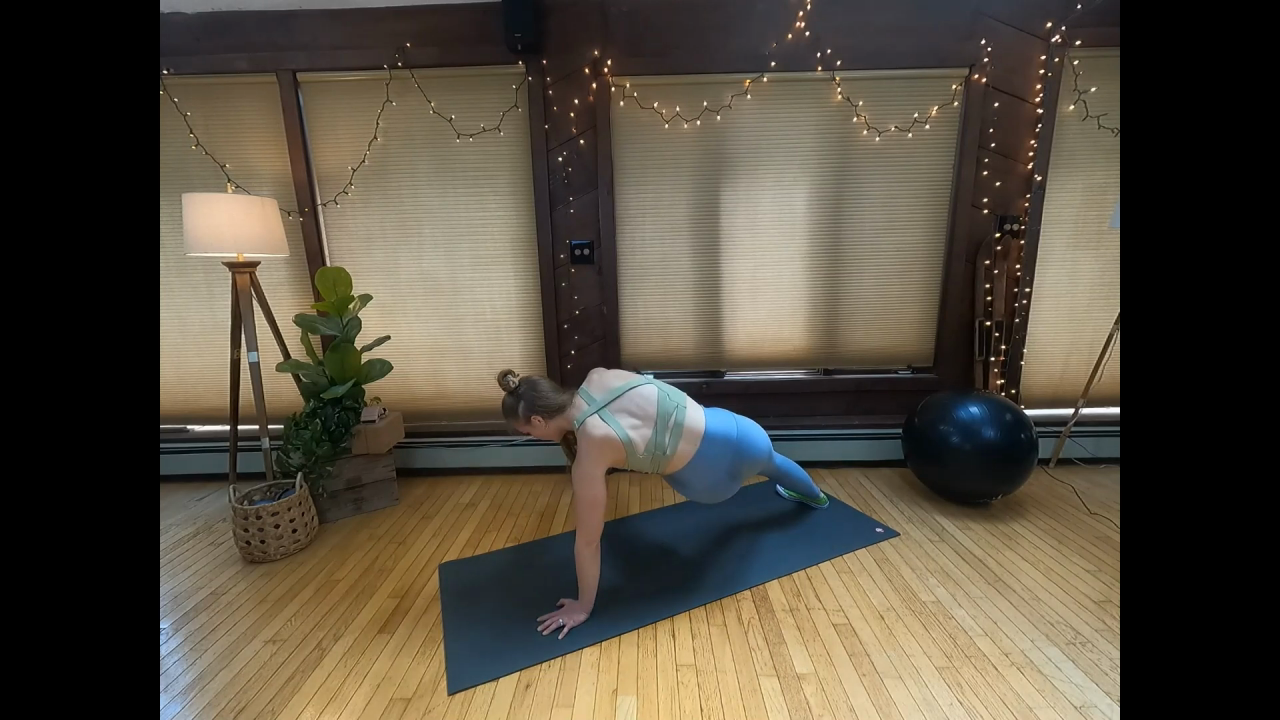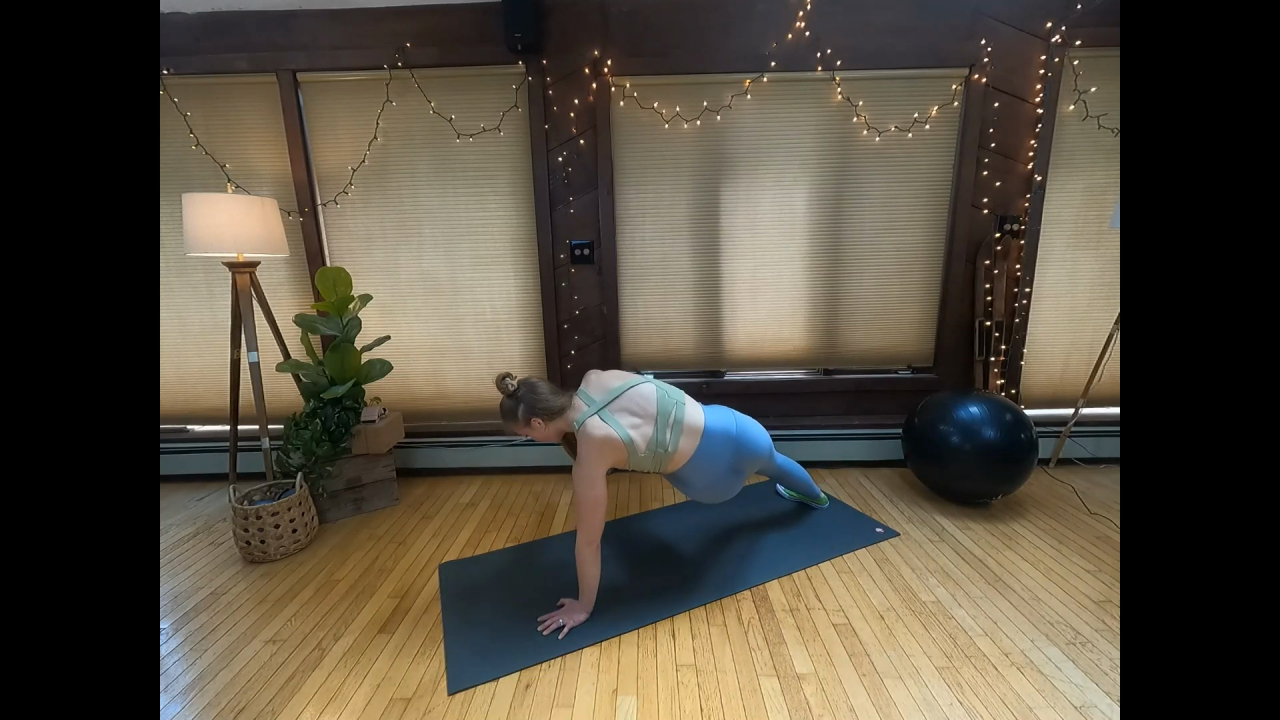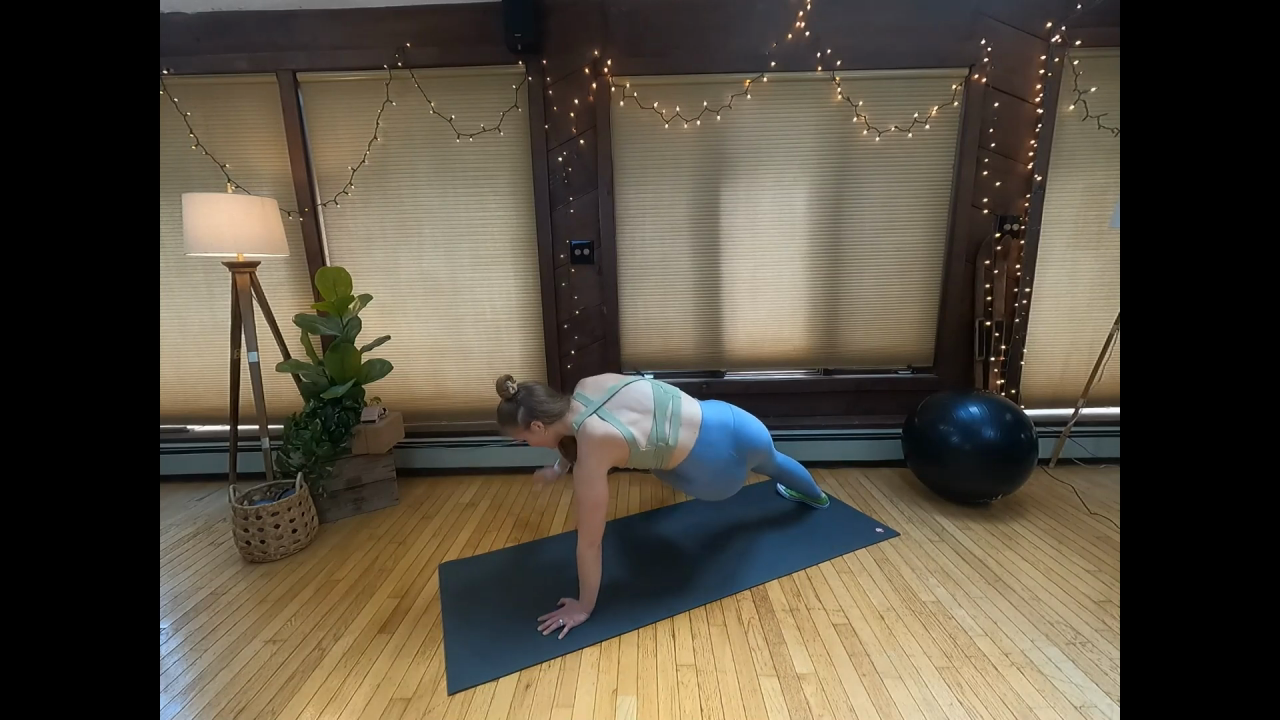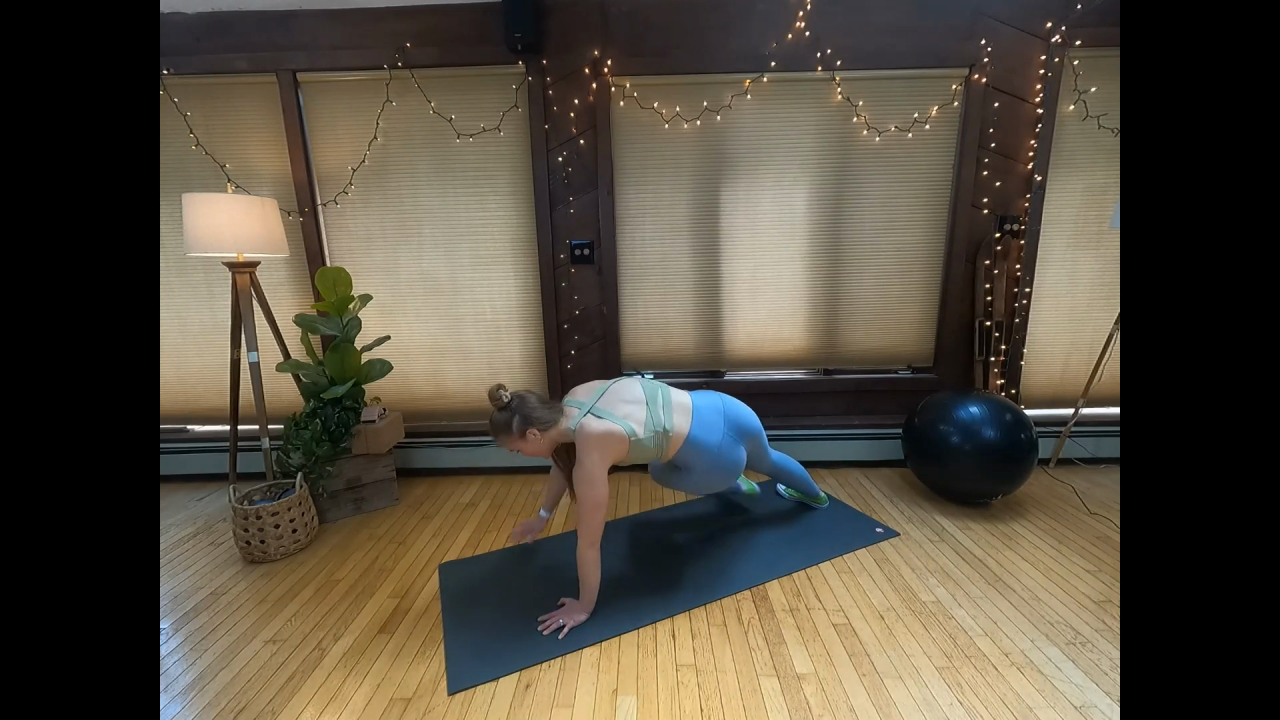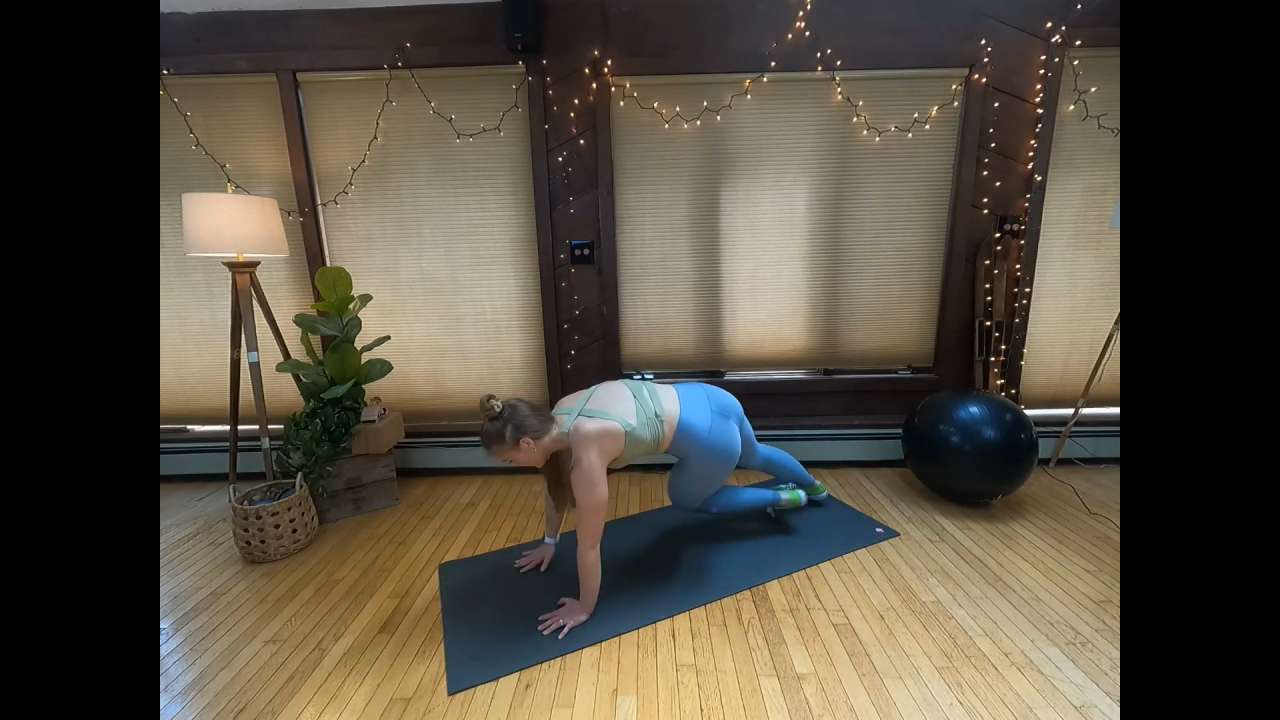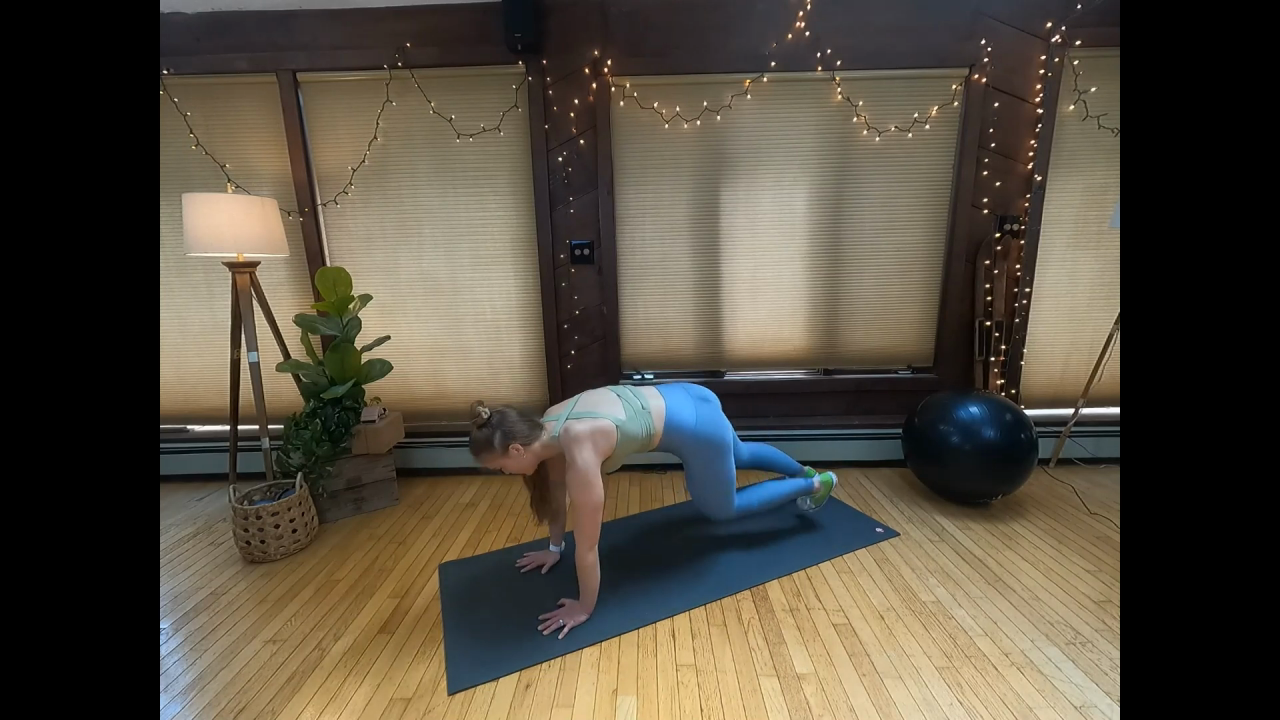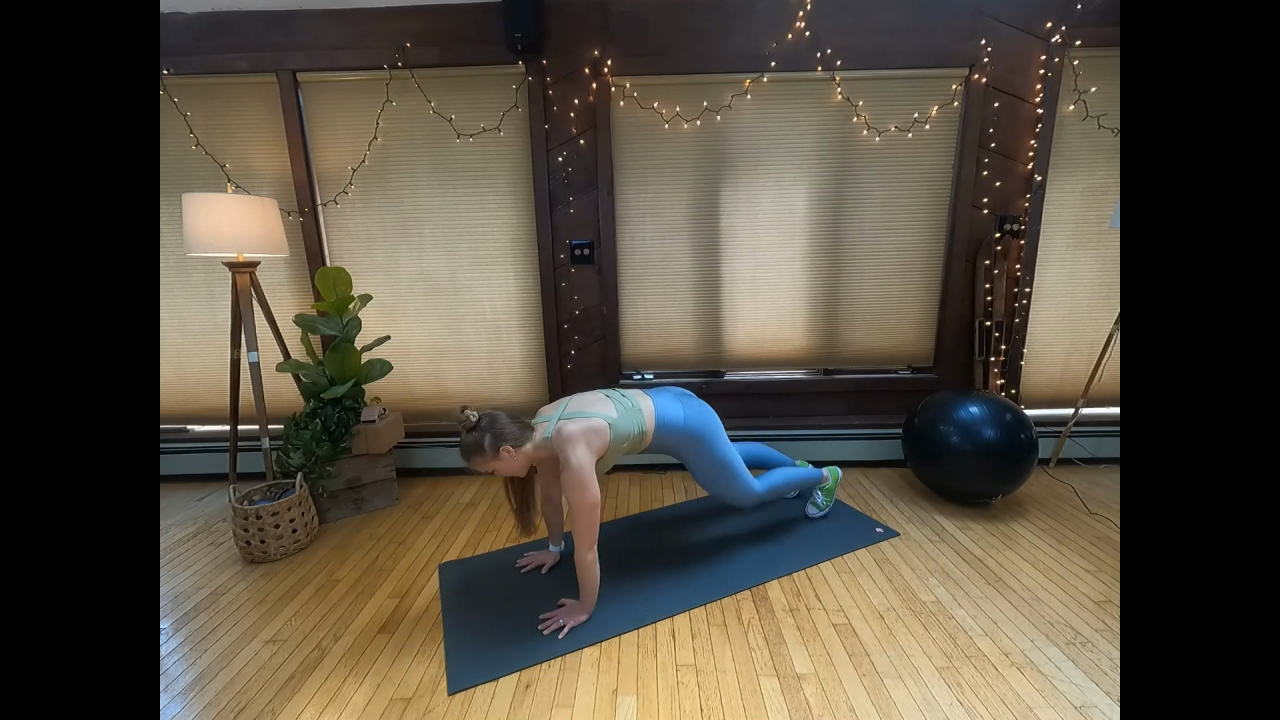
dt=0.1s
person 1, frame 1
left shoulder: (591, 451)
right shoulder: (599, 377)
left elbow: (587, 541)
left wrist: (583, 607)
left hip: (714, 478)
right hip: (742, 433)
right knee: (767, 462)
right ankle: (815, 496)
person 1, frame 2
left shoulder: (592, 450)
right shoulder: (596, 379)
left elbow: (588, 542)
left wrist: (584, 607)
left hip: (715, 476)
right hip: (742, 430)
right knee: (767, 460)
right ankle: (816, 496)
person 1, frame 3
left shoulder: (593, 452)
right shoulder: (588, 387)
left elbow: (589, 542)
left wrist: (584, 607)
right wrist: (559, 466)
left hip: (722, 464)
right hip: (736, 421)
right knee: (768, 462)
right ankle: (815, 495)
person 1, frame 4
left shoulder: (592, 449)
right shoulder: (577, 396)
left elbow: (589, 542)
left wrist: (584, 607)
right wrist: (544, 513)
left hip: (717, 453)
right hip: (724, 409)
left knee: (660, 473)
right knee: (763, 458)
left ankle: (733, 483)
right ankle: (815, 495)
person 1, frame 5
left shoulder: (587, 453)
right shoulder: (559, 417)
left elbow: (589, 544)
right elbow: (560, 483)
left wrist: (585, 607)
right wrist: (549, 541)
left hip: (710, 437)
right hip: (710, 398)
left knee: (685, 499)
right knee: (748, 454)
left ankle: (780, 497)
right ankle: (808, 488)
person 1, frame 6
left shoulder: (579, 455)
right shoulder: (550, 423)
left elbow: (587, 544)
right elbow: (554, 490)
left wrist: (584, 607)
right wrist: (554, 547)
left hip: (695, 426)
right hip: (684, 398)
left knee: (719, 508)
right knee: (736, 454)
left ankle: (813, 486)
right ankle: (803, 473)
person 1, frame 7
left shoulder: (573, 454)
right shoulder: (541, 427)
left elbow: (586, 545)
right elbow: (549, 494)
left wrist: (585, 608)
right wrist: (554, 547)
left hip: (683, 421)
right hip: (662, 403)
left knee: (743, 493)
right knee: (730, 456)
left ankle: (822, 477)
right ankle: (795, 467)
